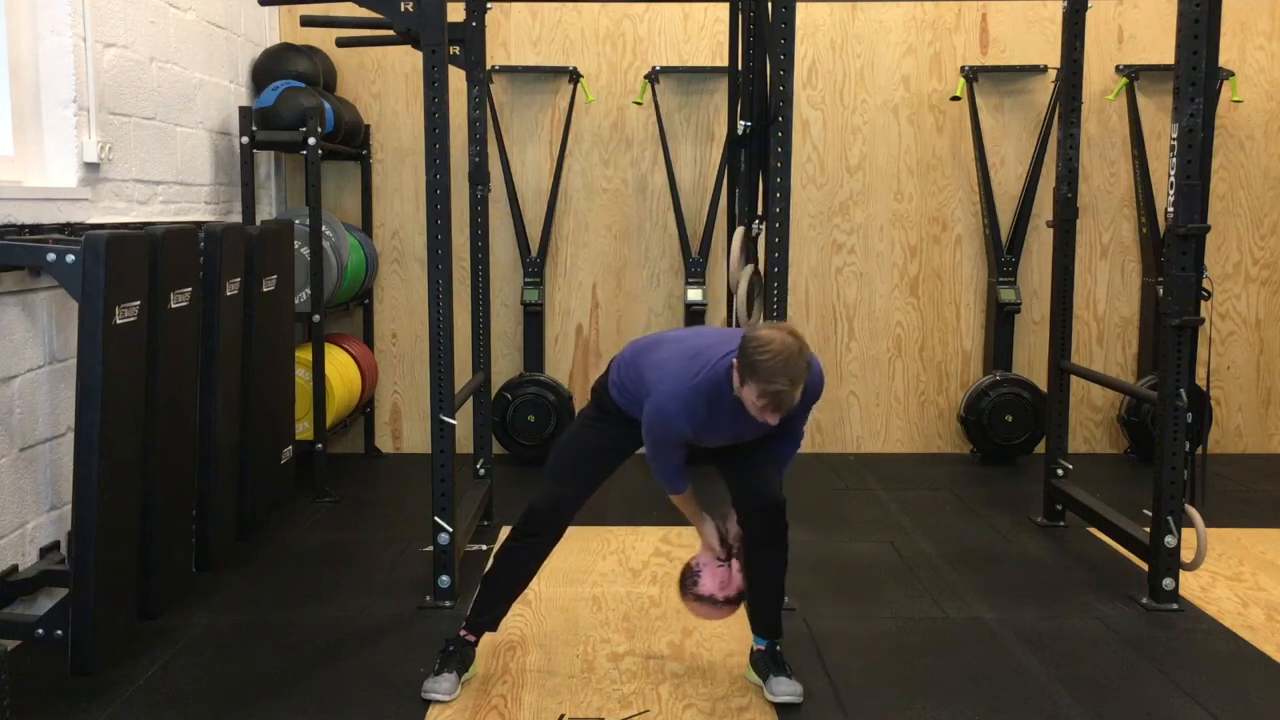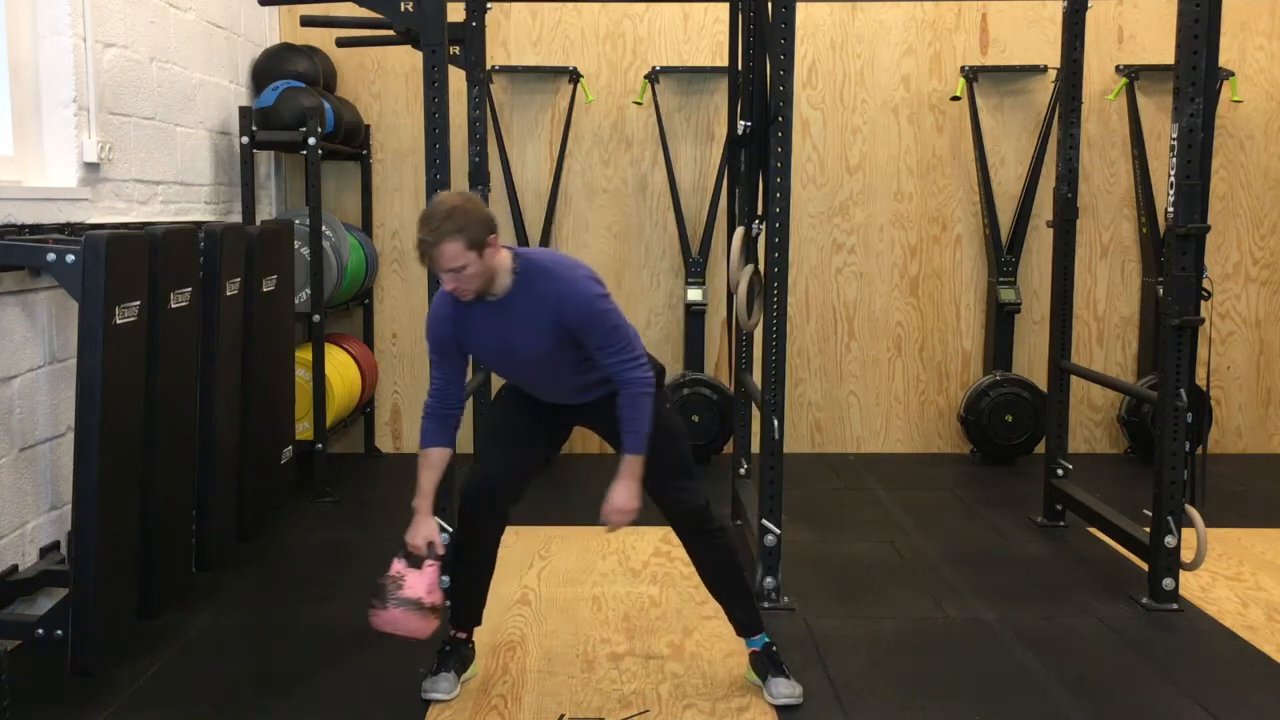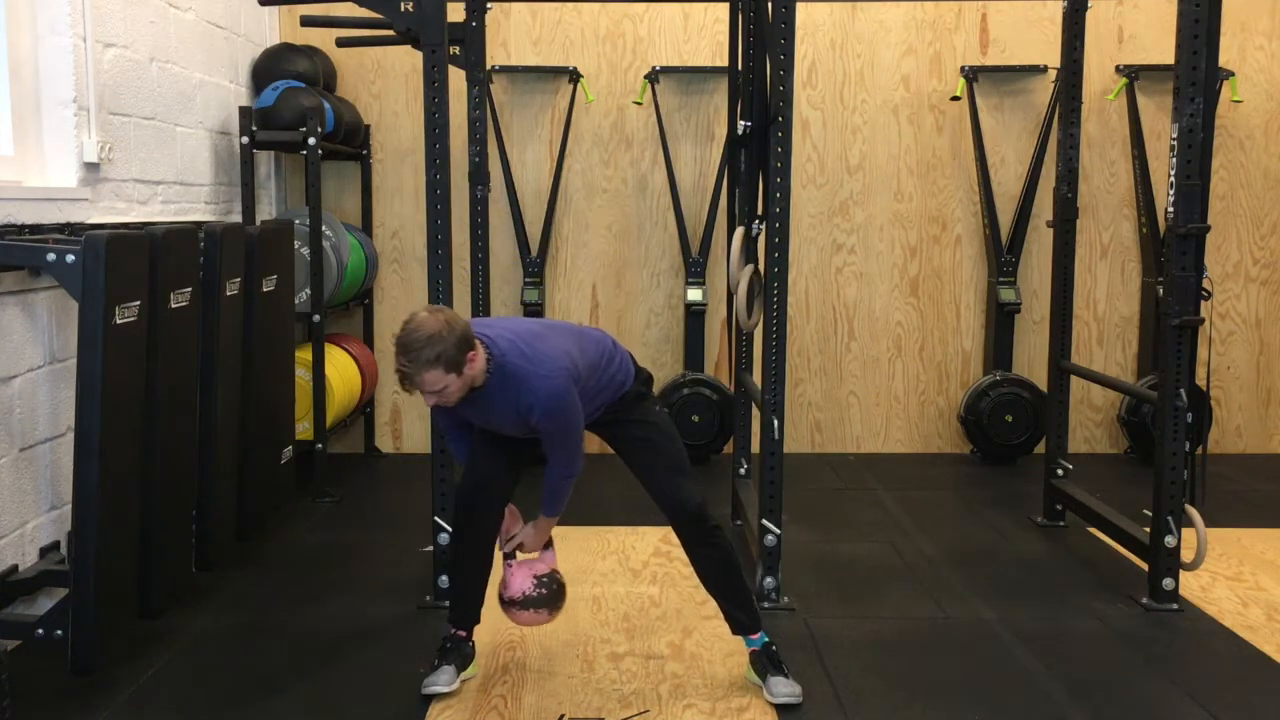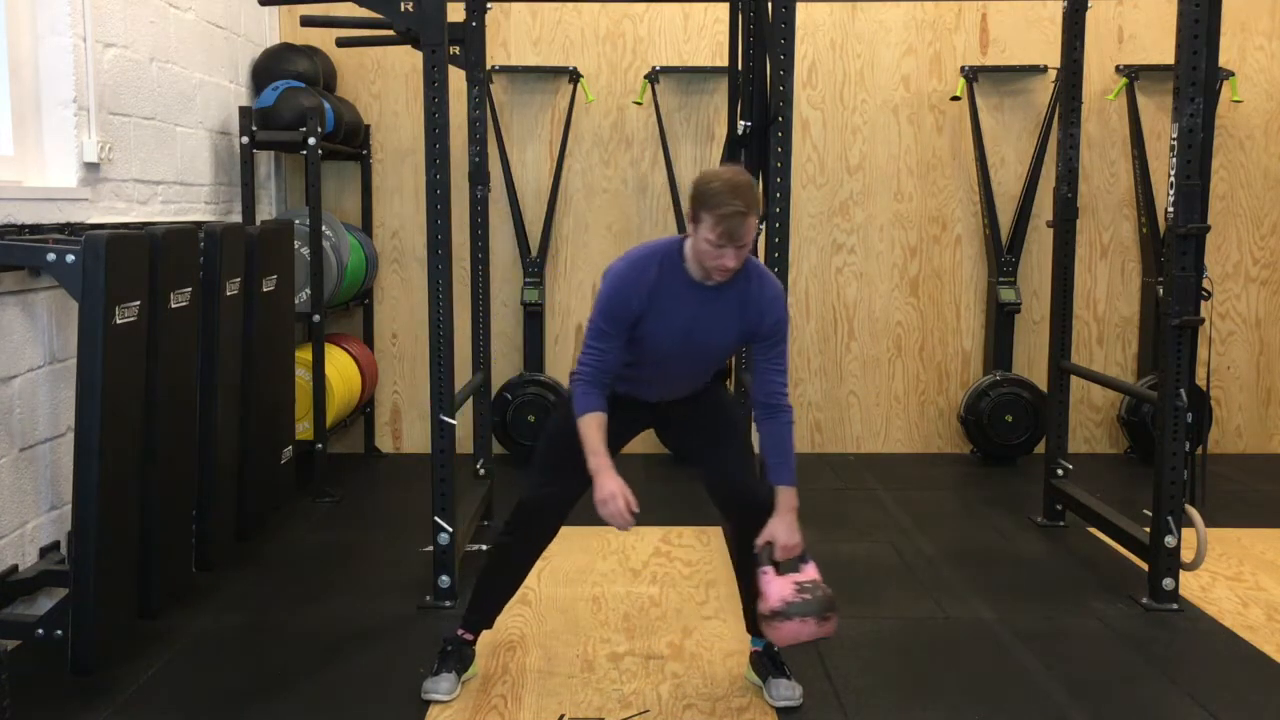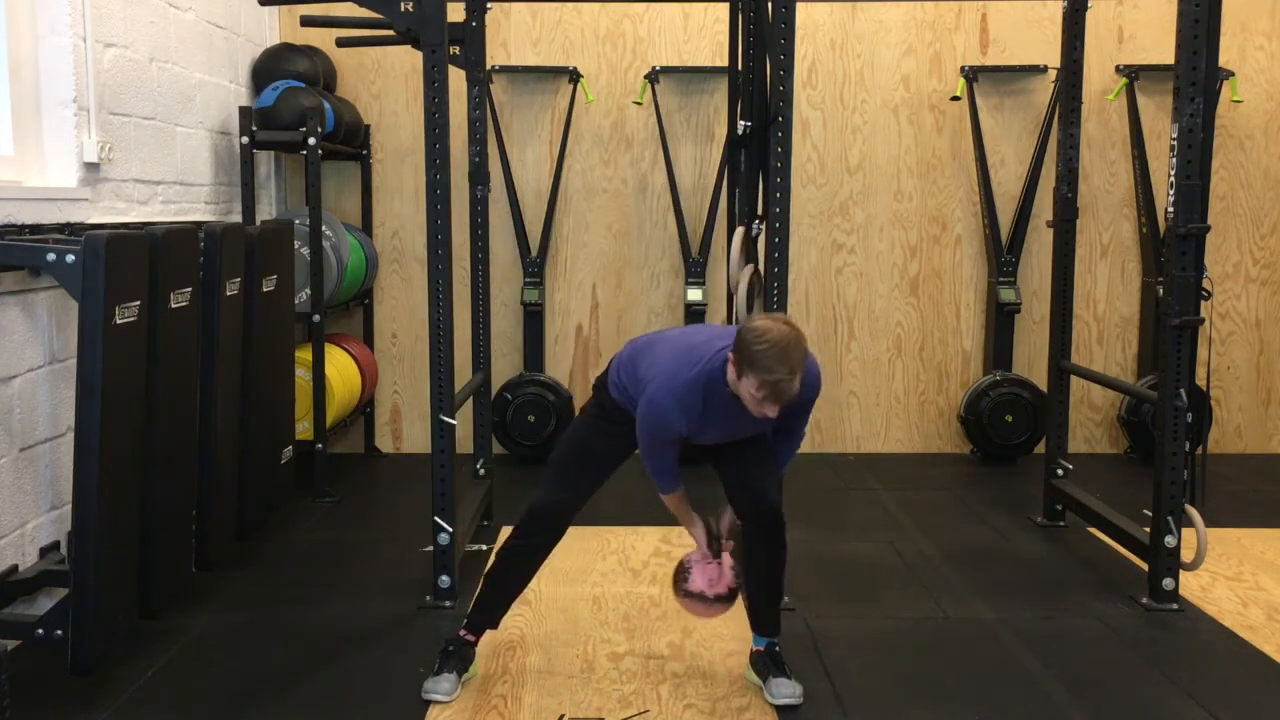
dt=1s
person 1, frame 1
left shoulder: (805, 378)
right shoulder: (679, 394)
left elbow: (788, 434)
right elbow: (667, 470)
left wrist: (753, 500)
right wrist: (699, 521)
right hip: (628, 401)
left knee: (767, 508)
right knee: (549, 511)
left ankle: (766, 649)
right ankle: (465, 641)
person 1, frame 2
left shoulder: (565, 284)
right shoulder: (448, 311)
left elbow: (636, 374)
right elbow: (442, 408)
left wrist: (629, 477)
right wrist: (423, 510)
left hip: (615, 391)
right hip: (534, 400)
left knee: (686, 508)
right knee: (480, 498)
left ankle: (759, 646)
right ankle: (460, 641)
person 1, frame 3
left shoulder: (541, 380)
right shoulder: (444, 371)
left elbow: (565, 465)
right elbow: (458, 430)
left wrist: (543, 526)
right wrist: (496, 505)
left hip: (616, 395)
left knee: (685, 508)
right knee: (475, 501)
left ankle: (759, 646)
right ankle: (459, 641)
person 1, frame 4
left shoulder: (764, 294)
right shoulder: (635, 274)
left elbow: (772, 404)
right elbow: (590, 379)
left wrist: (785, 509)
right wrist: (602, 472)
left hip: (696, 398)
right hip: (615, 393)
left knee: (750, 505)
right knee: (539, 508)
left ankle: (763, 649)
right ankle: (464, 641)
person 1, frame 5
left shoulder: (803, 376)
right shoulder: (672, 390)
left elbow: (788, 436)
right elbow: (662, 472)
left wrist: (745, 501)
right wrist: (691, 523)
right hip: (628, 399)
left knee: (764, 512)
right knee: (550, 509)
left ankle: (765, 650)
right ankle: (464, 643)
